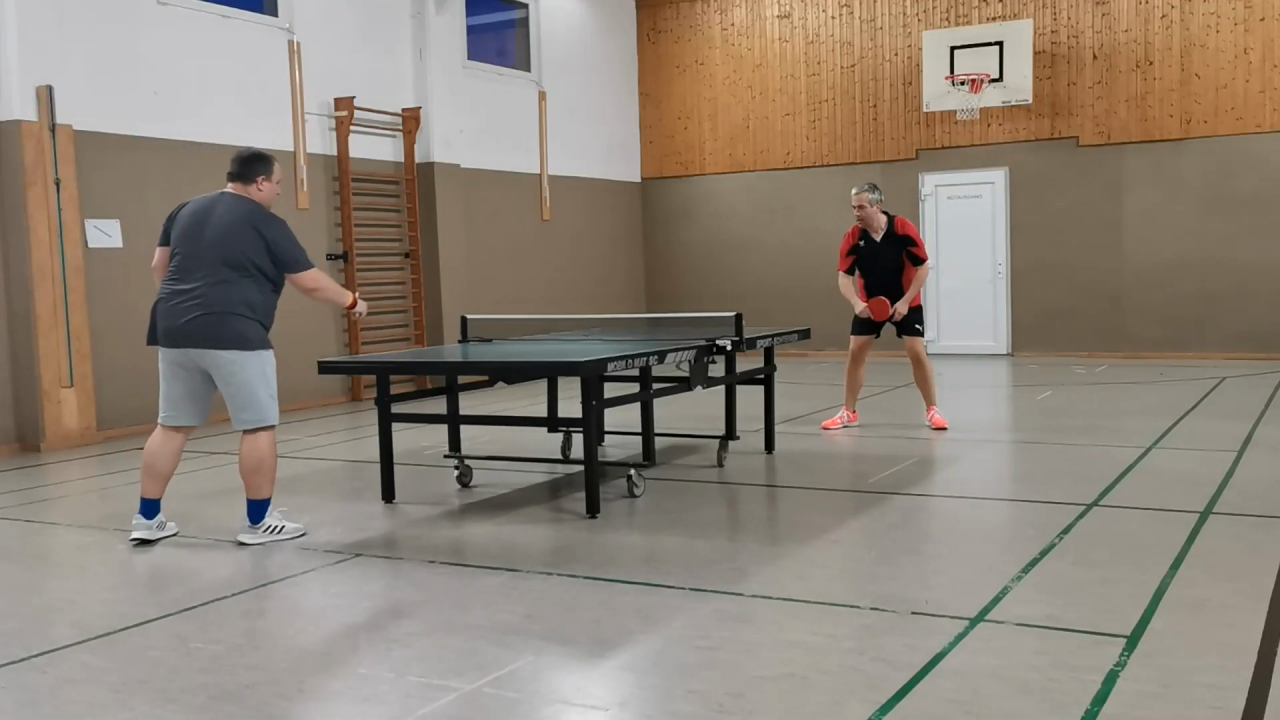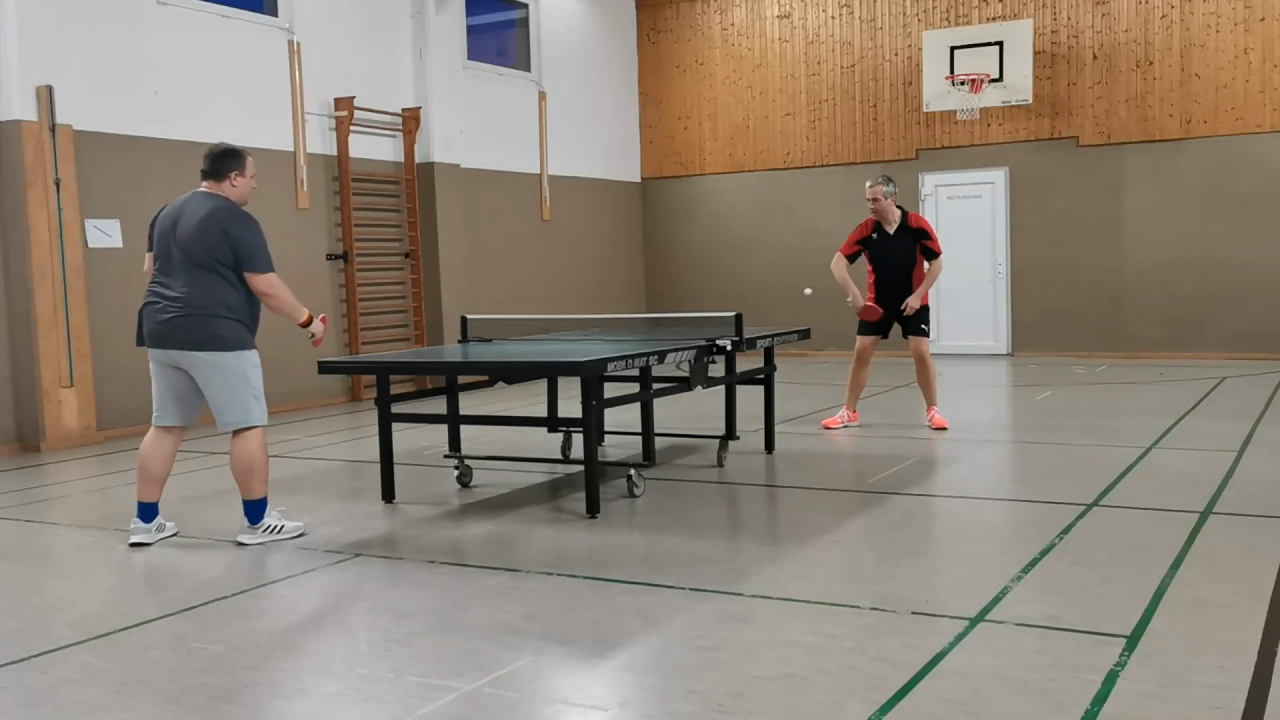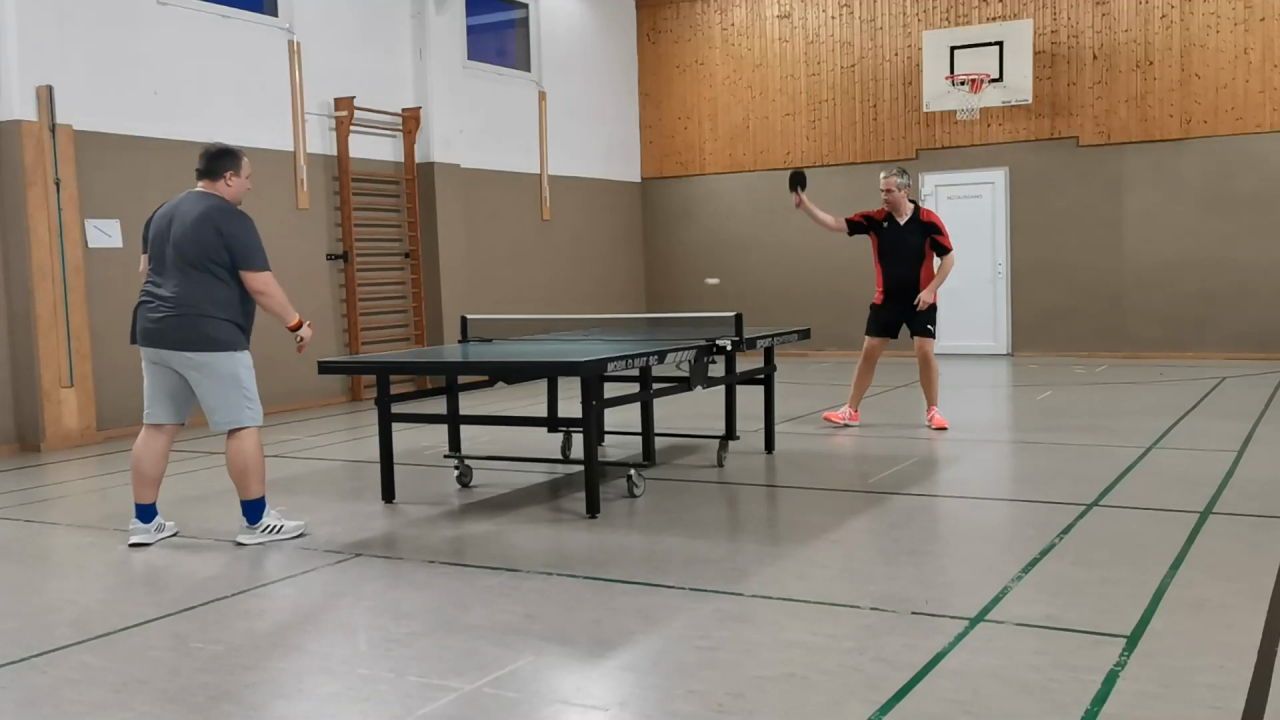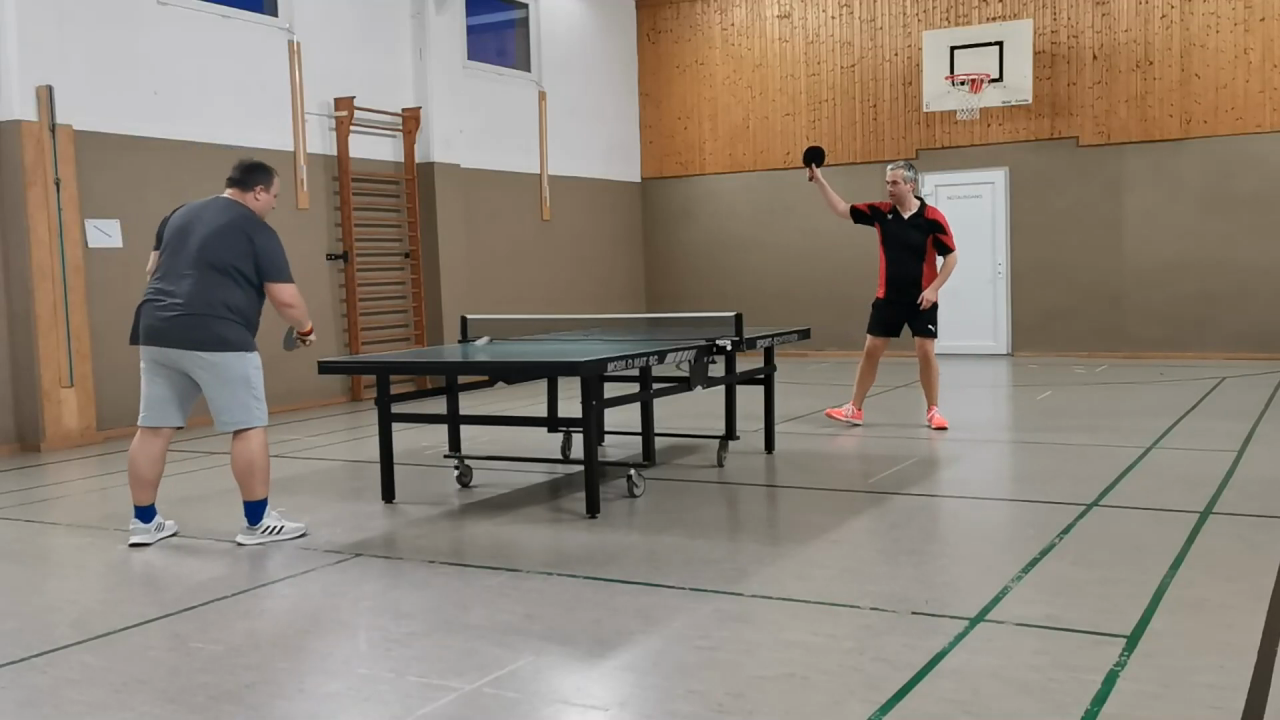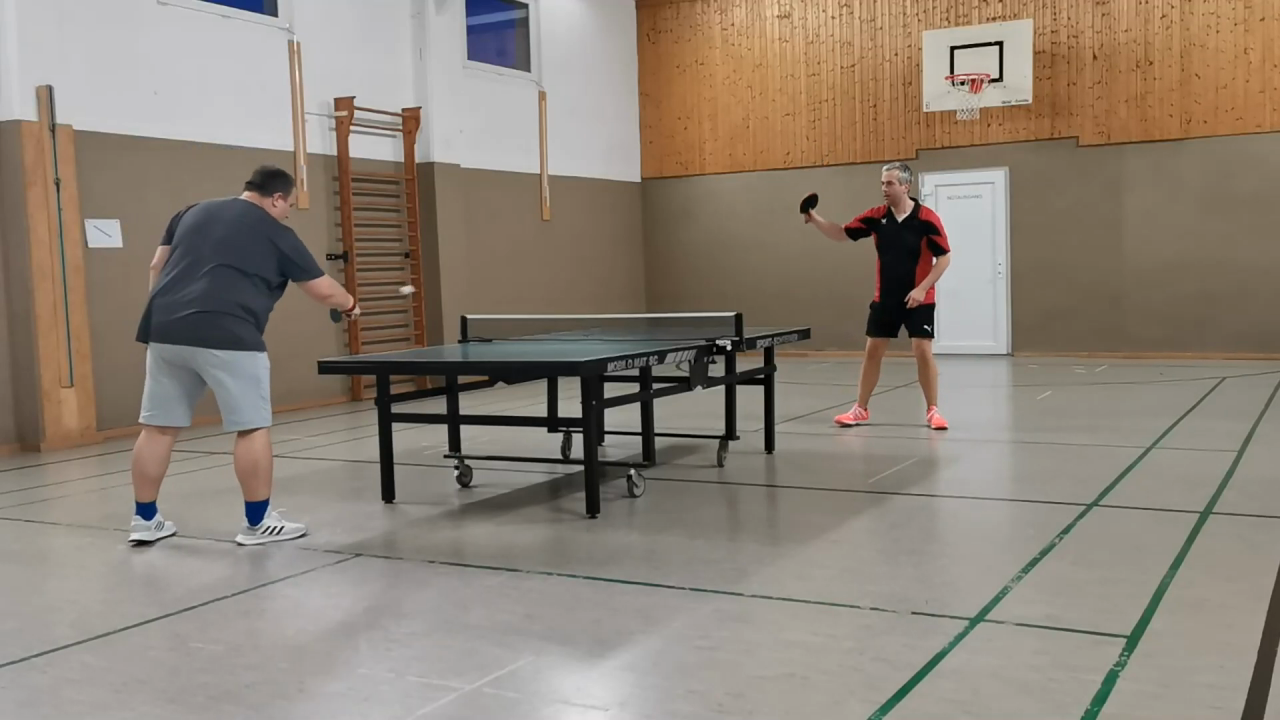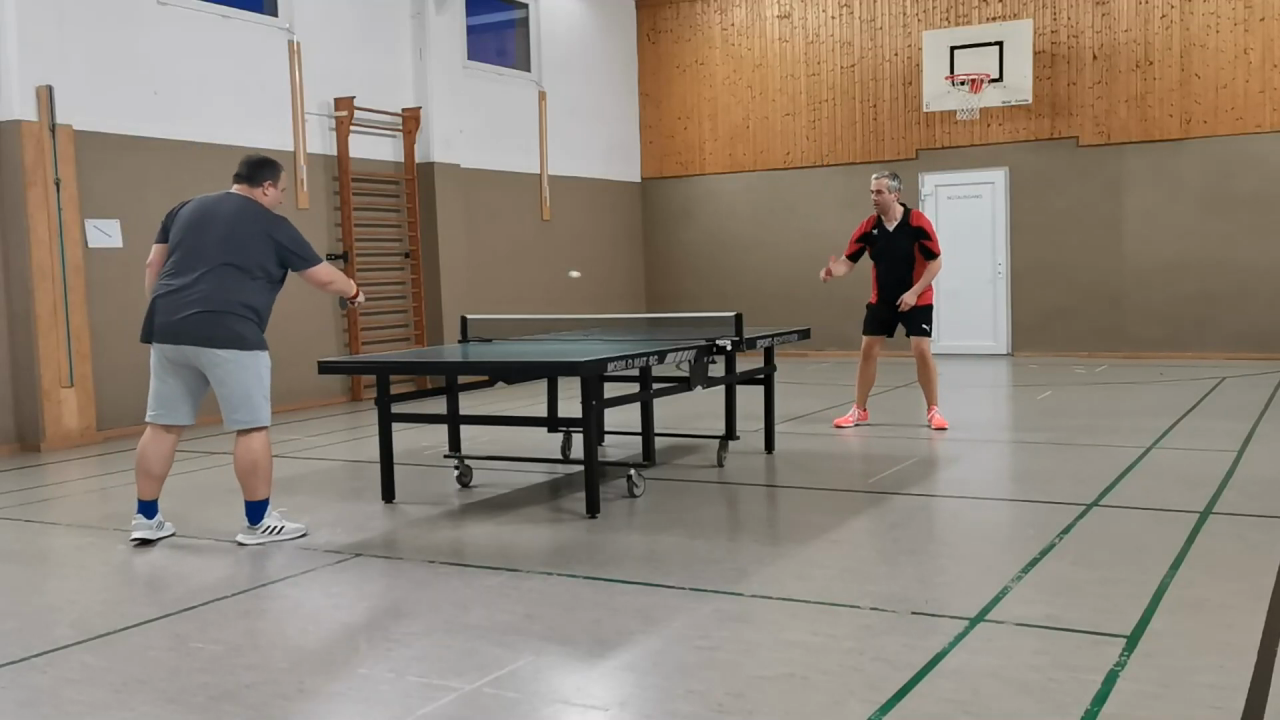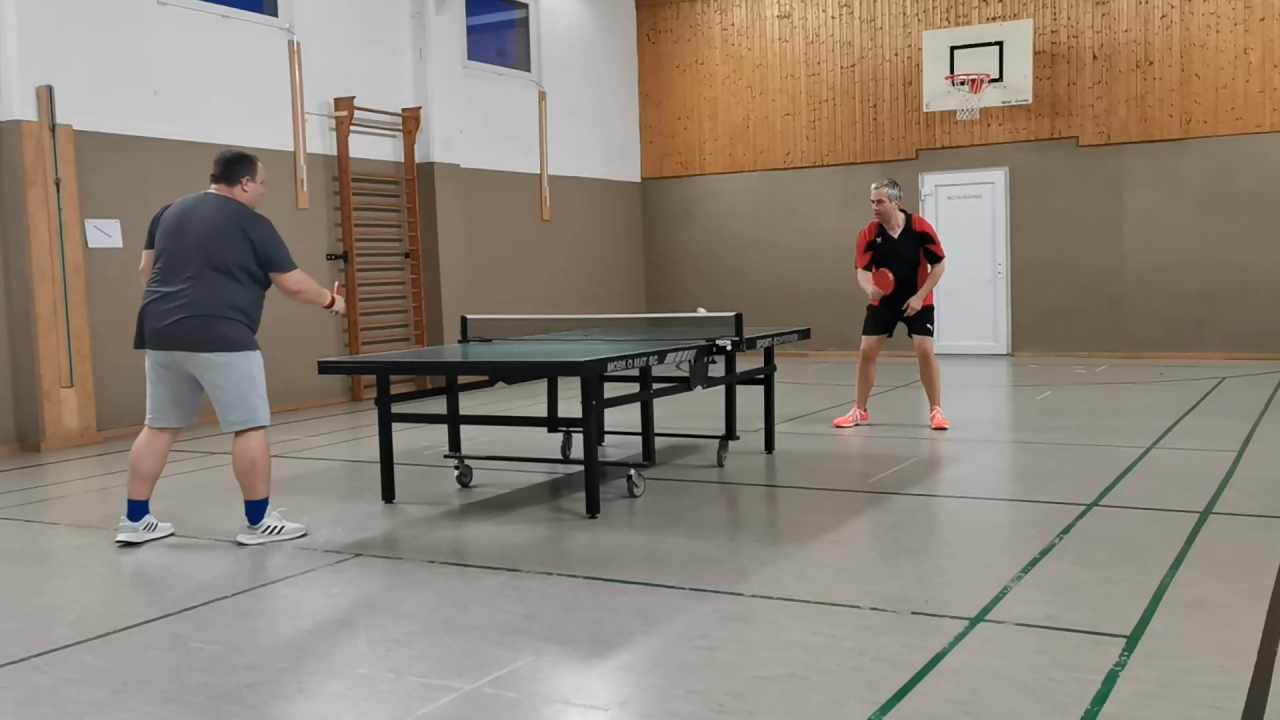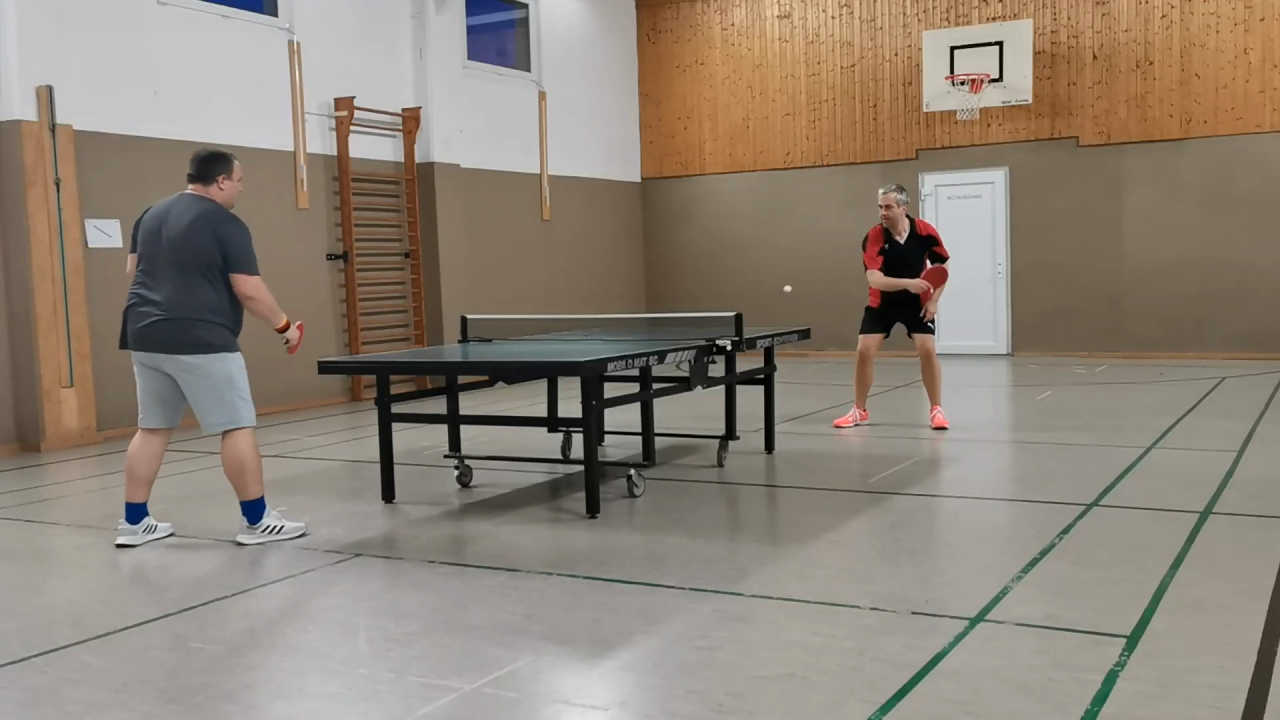
dt=0.2s
person 1, frame 1
left shoulder: (185, 211)
right shoulder: (266, 224)
left elbow: (159, 267)
right elbow: (310, 282)
right wrist: (350, 300)
left hip: (175, 334)
right hip: (232, 337)
left knee: (172, 426)
right knee: (259, 426)
left ankle: (147, 518)
right ankle: (259, 521)
person 1, frame 2
left shoulder: (167, 213)
right shoulder: (237, 221)
left elbow: (150, 269)
right elbow: (265, 287)
right wrist: (308, 319)
left hip: (162, 334)
right hip: (216, 338)
left knee: (165, 426)
right knee: (247, 426)
left ankle: (145, 521)
right ankle: (257, 521)
person 1, frame 3
left shoulder: (163, 213)
right shoulder: (231, 220)
left elbow: (148, 271)
right elbow: (260, 286)
right wrist: (296, 323)
left hip: (156, 334)
right hip: (210, 338)
left knee: (158, 426)
right knee: (242, 426)
left ankle: (144, 521)
right ankle: (256, 521)
person 1, frame 4
left shoulder: (181, 214)
right shoulder: (257, 231)
left elbow: (153, 270)
right elbow: (285, 298)
right wrist: (306, 327)
left hip: (157, 334)
right hip: (217, 339)
left knee: (154, 428)
right knee: (249, 427)
left ankle: (144, 520)
right ankle: (258, 522)
person 1, frame 5
left shoulder: (192, 213)
right shoulder: (277, 234)
left elbow: (157, 266)
right elbow: (323, 289)
right wrist: (350, 304)
left hip: (167, 334)
right hip: (226, 338)
left knee: (159, 426)
right knee: (252, 427)
left ankle: (145, 519)
right ankle: (258, 522)
person 1, frame 6
left shoulder: (185, 210)
right shoulder: (272, 226)
left elbow: (154, 265)
right elbow: (323, 276)
left wrist: (164, 313)
right wrist: (353, 291)
left hip: (170, 333)
right hip: (229, 337)
left knee: (163, 425)
right knee: (252, 427)
left ankle: (146, 517)
right ankle: (258, 522)
person 1, frame 7
left shoulder: (169, 213)
right shoulder: (252, 225)
left elbow: (145, 269)
right elbow: (293, 284)
right wrist: (331, 299)
left hip: (162, 337)
right hip: (220, 338)
left knee: (159, 427)
right knee: (250, 427)
left ankle: (135, 520)
right ankle: (258, 521)
person 1, frame 8
left shoulder: (151, 215)
right shoulder: (225, 224)
left elbow: (133, 270)
right elbow: (249, 291)
right wrist: (284, 325)
left hip: (146, 337)
right hip: (201, 341)
left knee: (152, 428)
right knee: (237, 427)
left ankle: (134, 522)
right ankle: (257, 521)
person 2, frame 1
left shoulder: (904, 229)
right shoulder: (852, 238)
left elbow: (922, 268)
right elbow: (845, 277)
left wrist: (905, 301)
right wrist: (857, 303)
left hip: (905, 303)
right hip: (869, 304)
left knee: (917, 353)
right knee: (856, 352)
left ankle: (932, 411)
right ankle: (848, 412)
person 2, frame 2
left shoulder: (918, 225)
right shoulder: (865, 230)
left elbow: (936, 263)
right elbow: (838, 262)
left wrist: (918, 295)
right wrist: (853, 292)
left hip: (913, 300)
right hip: (876, 302)
left knee: (921, 353)
right knee: (862, 352)
left ankle: (933, 411)
right ankle: (849, 412)
person 2, frame 3
left shoulder: (929, 220)
right shoulder: (875, 219)
left elbow: (948, 259)
right elbow: (835, 224)
left wrist: (930, 290)
right wrist: (807, 206)
left hip: (920, 300)
right hip: (885, 301)
left knee: (925, 352)
right knee: (869, 353)
left ankle: (933, 411)
right ankle: (851, 411)
person 2, frame 4
left shoulder: (933, 218)
right shoulder: (881, 212)
left elbow: (951, 257)
right elbow: (842, 209)
left wrist: (933, 289)
right wrist: (819, 180)
left hip: (922, 299)
right hip: (887, 298)
left knee: (926, 352)
right knee: (871, 351)
left ankle: (933, 411)
right ankle: (854, 409)
person 2, frame 5
left shoulder: (927, 218)
right shoulder: (876, 216)
left elbow: (944, 258)
right elbow: (840, 234)
left wrist: (922, 288)
right wrist: (815, 220)
left hip: (918, 300)
right hip: (884, 299)
left knee: (923, 352)
right knee: (872, 352)
left ankle: (932, 411)
right ankle: (861, 409)
person 2, frame 6
left shoulder: (918, 223)
right shoulder: (868, 227)
left elbow: (935, 262)
right elbow: (847, 262)
left wrist: (913, 292)
right wrist: (831, 270)
left hip: (916, 300)
right hip: (881, 301)
left knee: (922, 352)
right knee: (867, 352)
left ankle: (933, 411)
right ankle: (859, 410)
person 2, frame 7
left shoulder: (921, 228)
right shoulder: (868, 234)
left elbow: (939, 265)
right elbow: (863, 273)
left wrist: (919, 297)
right wrist: (870, 288)
left hip: (918, 301)
right hip: (882, 303)
left knee: (925, 351)
right knee: (867, 353)
left ankle: (935, 411)
right ankle: (860, 410)
person 2, frame 8
left shoulder: (926, 232)
right shoulder: (874, 237)
left elbow: (942, 265)
right elbow: (873, 278)
left wrist: (934, 299)
right wrist: (907, 284)
left hip: (917, 305)
right hip: (881, 305)
left knee: (927, 351)
right knee: (864, 352)
left ankle: (936, 410)
right ankle: (860, 411)
